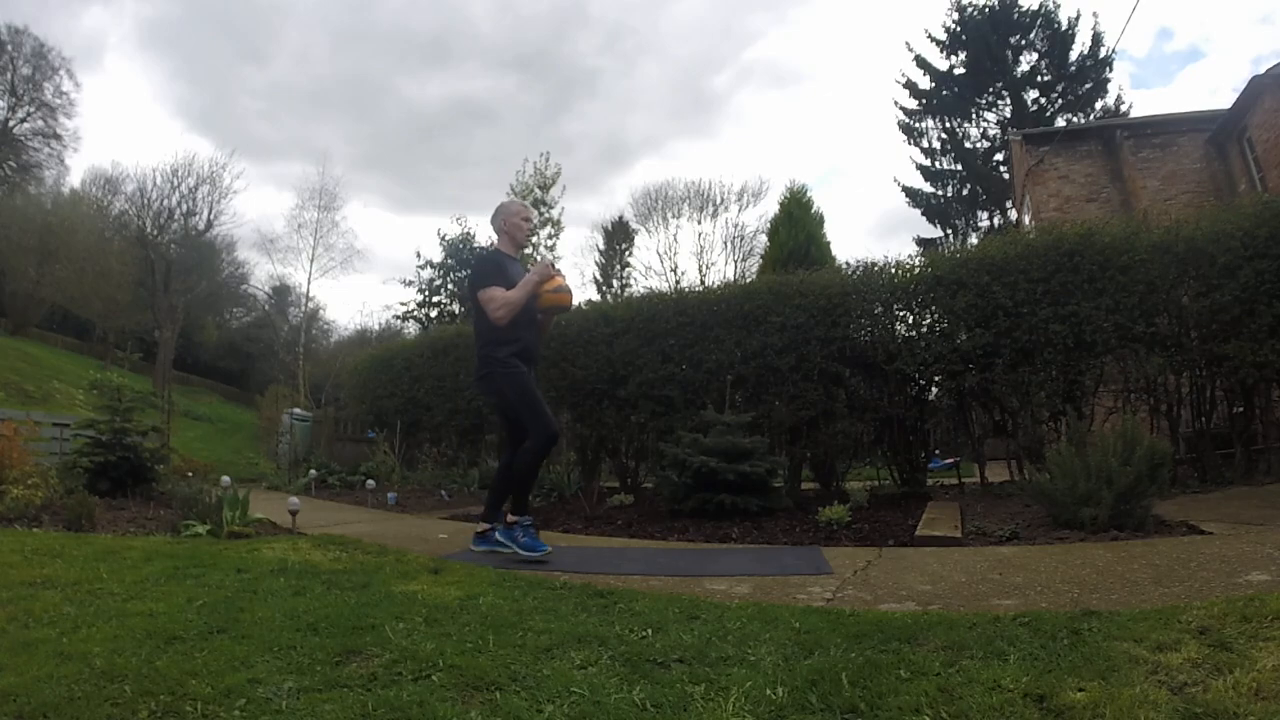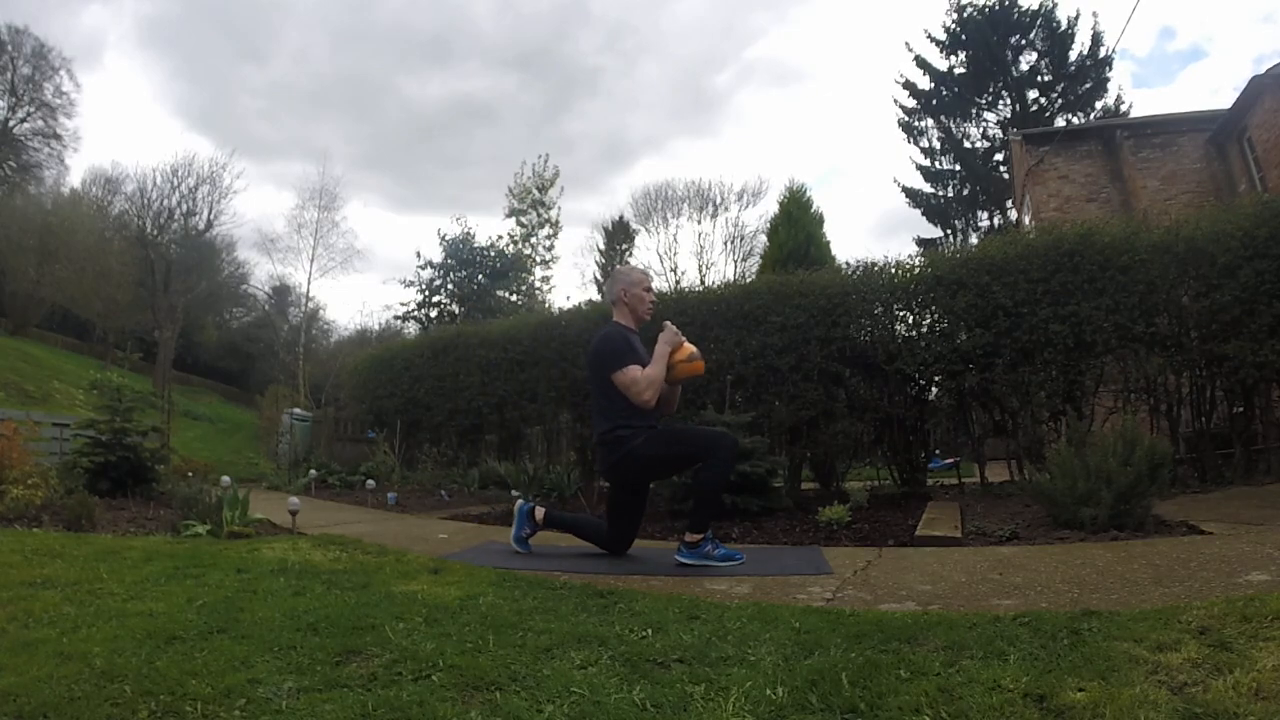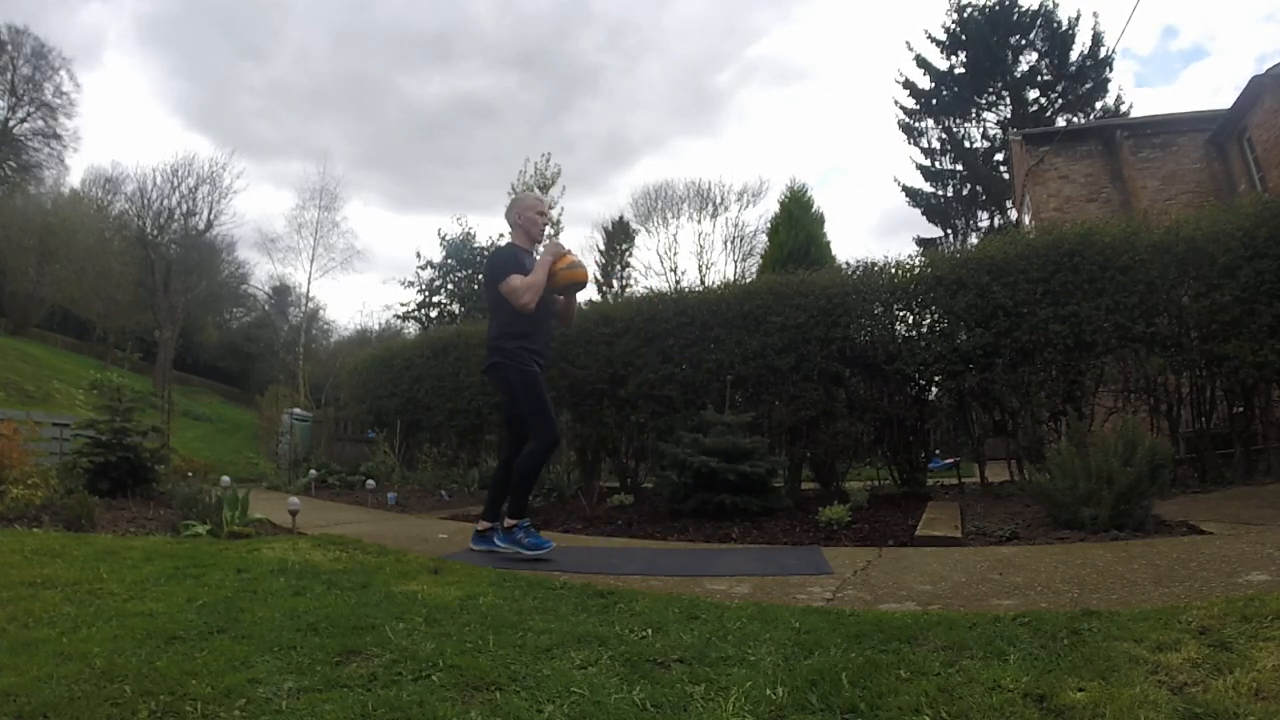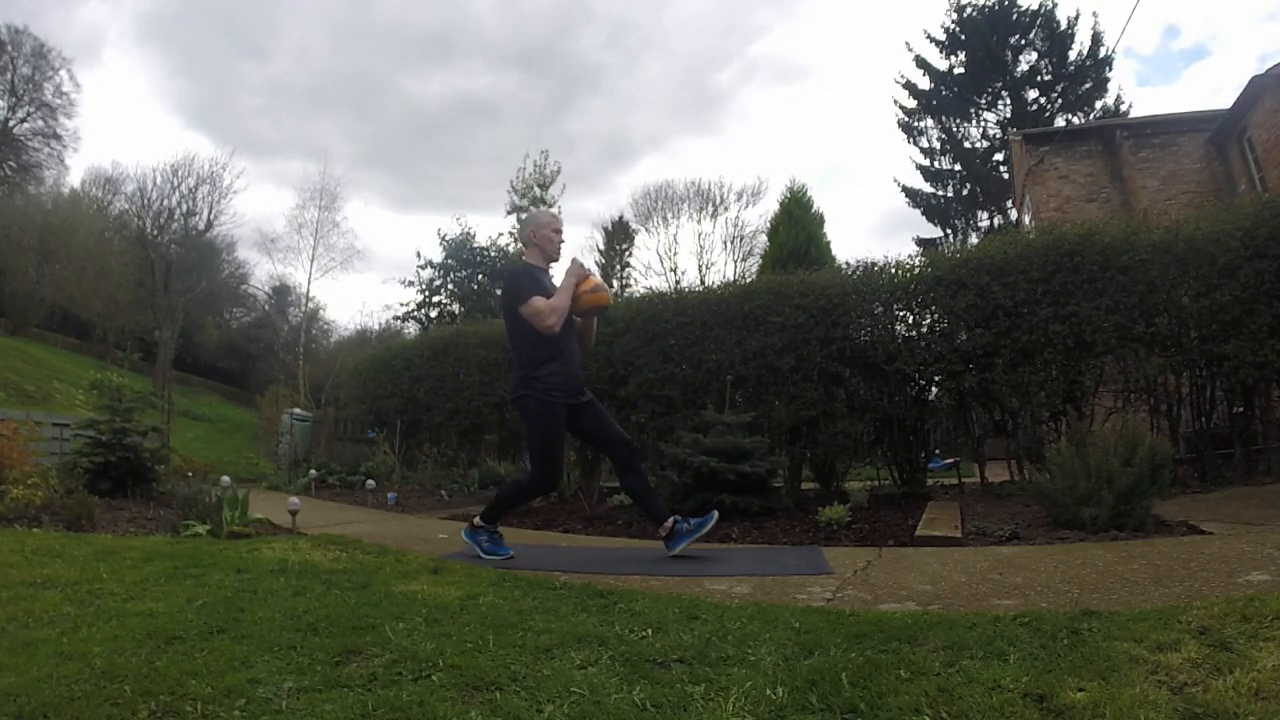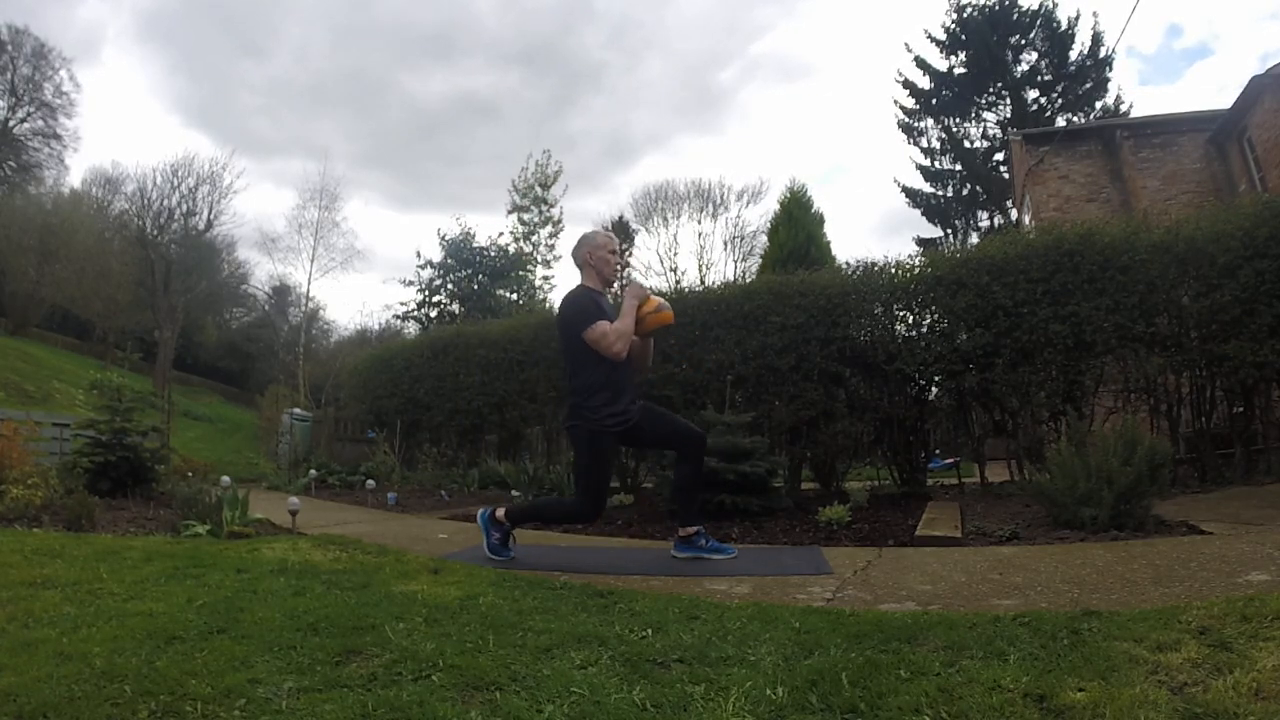
dt=1s
person 1, frame 1
left shoulder: (521, 270)
right shoulder: (488, 263)
left elbow: (536, 330)
right elbow: (499, 312)
right wrist: (534, 278)
left hip: (521, 369)
right hip: (501, 366)
left knee: (520, 450)
right knee: (545, 433)
left ankle: (488, 529)
right ankle: (514, 519)
person 1, frame 2
left shoulder: (630, 342)
right shoulder: (612, 341)
left elbow: (665, 406)
right elbow: (645, 397)
right wrist: (664, 348)
left hip: (632, 451)
right hip: (628, 448)
left knee: (616, 541)
right knee: (723, 446)
left ankle: (534, 515)
right ankle: (695, 542)
person 1, frame 3
left shoulder: (537, 265)
right shoulder: (503, 258)
left elbow: (566, 318)
right elbow: (525, 299)
right wrist: (547, 259)
left hip: (526, 365)
right hip: (511, 362)
left knee: (517, 449)
right knee: (546, 436)
left ankle: (486, 528)
right ankle: (513, 523)
person 1, frame 4
left shoulder: (549, 282)
right shoulder: (520, 278)
left elbow: (583, 341)
right elbow: (549, 322)
right wrist: (570, 279)
left hip: (572, 392)
right hip: (540, 394)
left knee: (623, 450)
right knee: (547, 476)
left ankle: (670, 528)
right ankle: (482, 527)
person 1, frame 5
left shoulder: (602, 304)
right shoulder: (578, 303)
left elbow: (642, 361)
right elbow: (616, 348)
right wrist: (631, 301)
left hip: (626, 409)
right hip: (594, 419)
left knee: (692, 441)
right knee: (587, 507)
left ankle: (688, 535)
right ankle: (499, 518)
